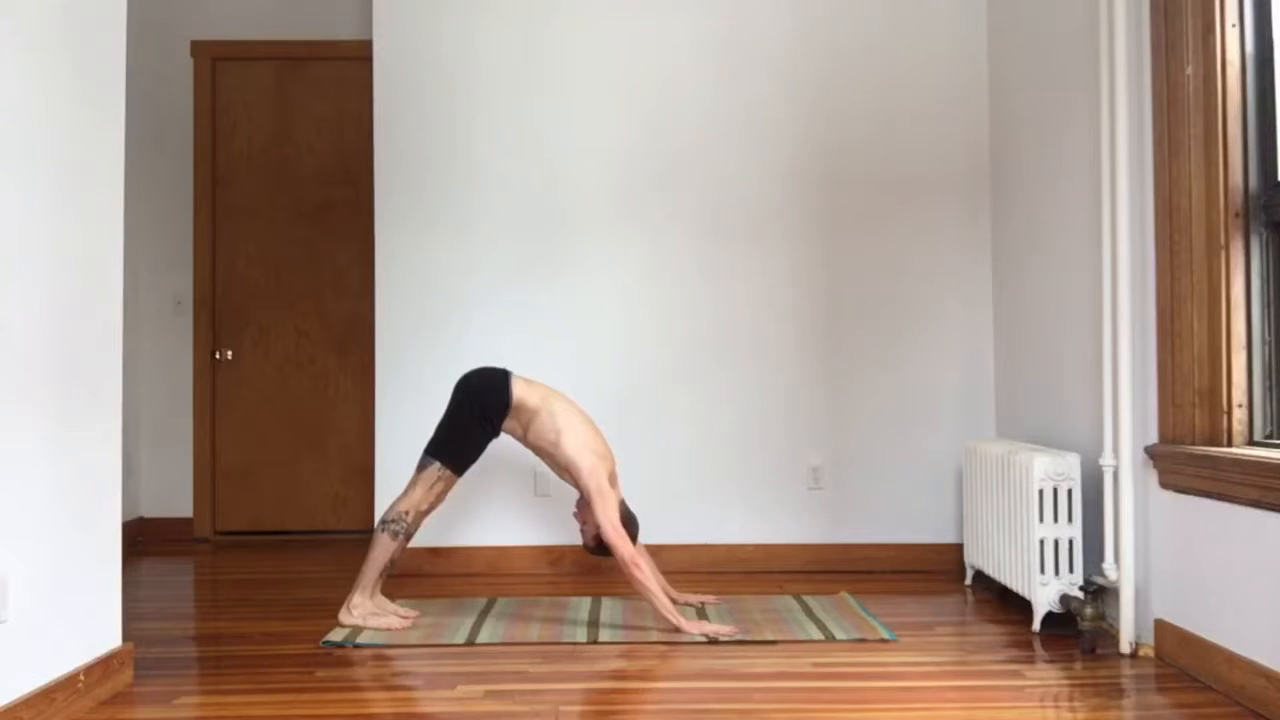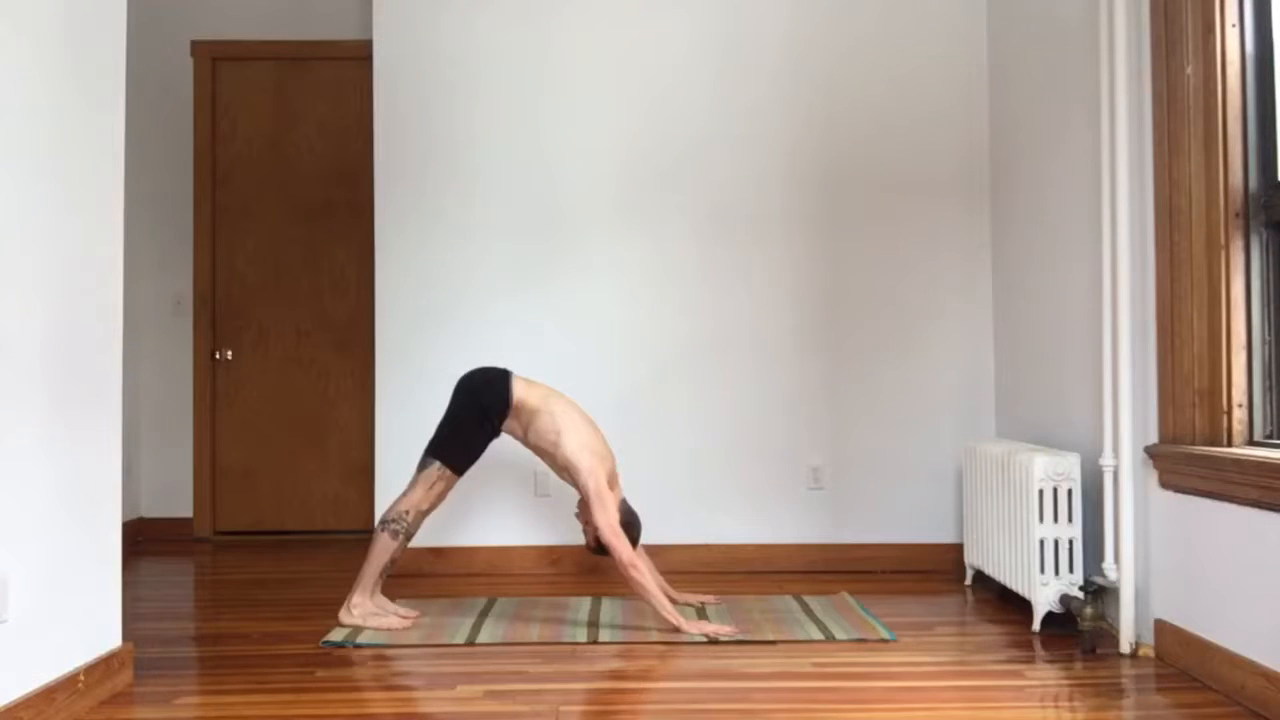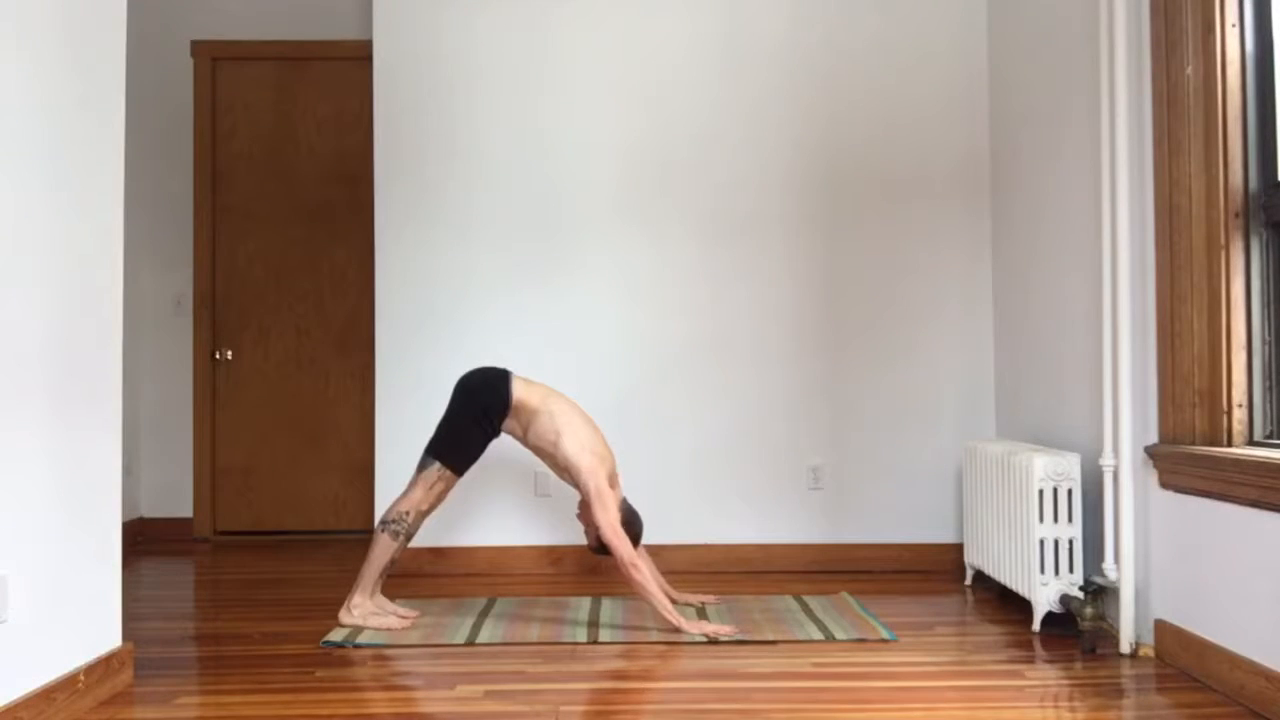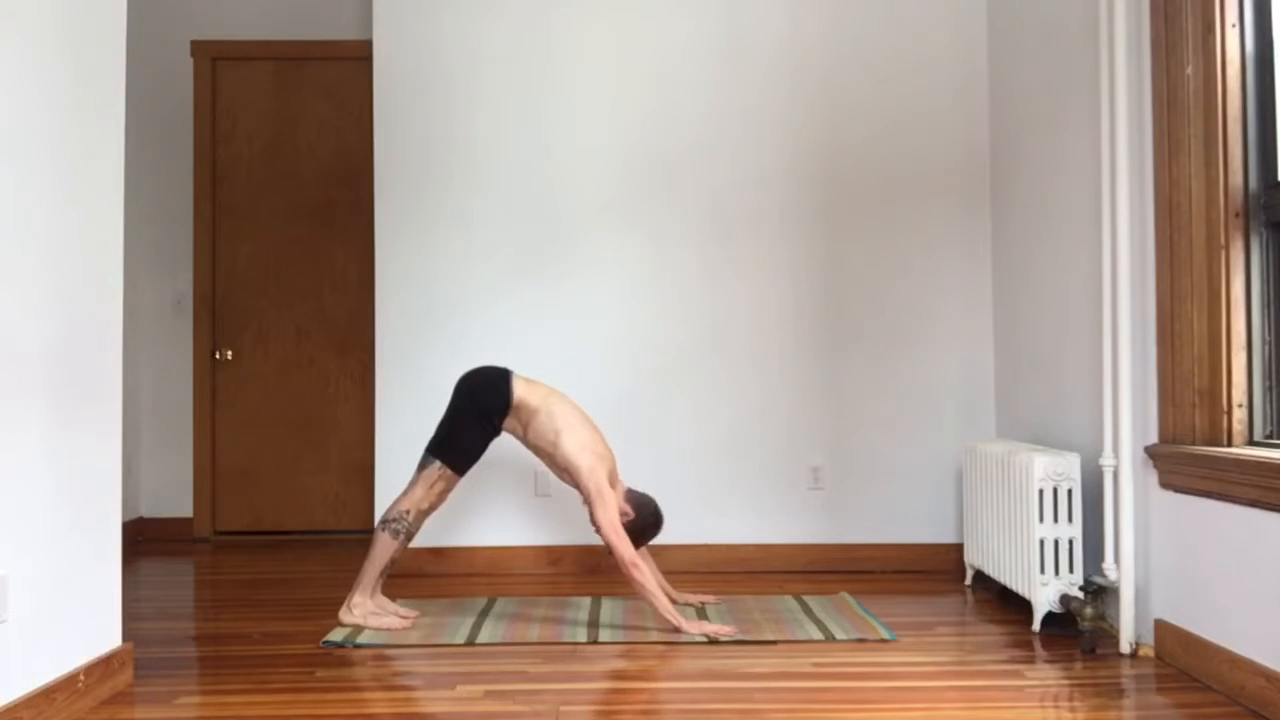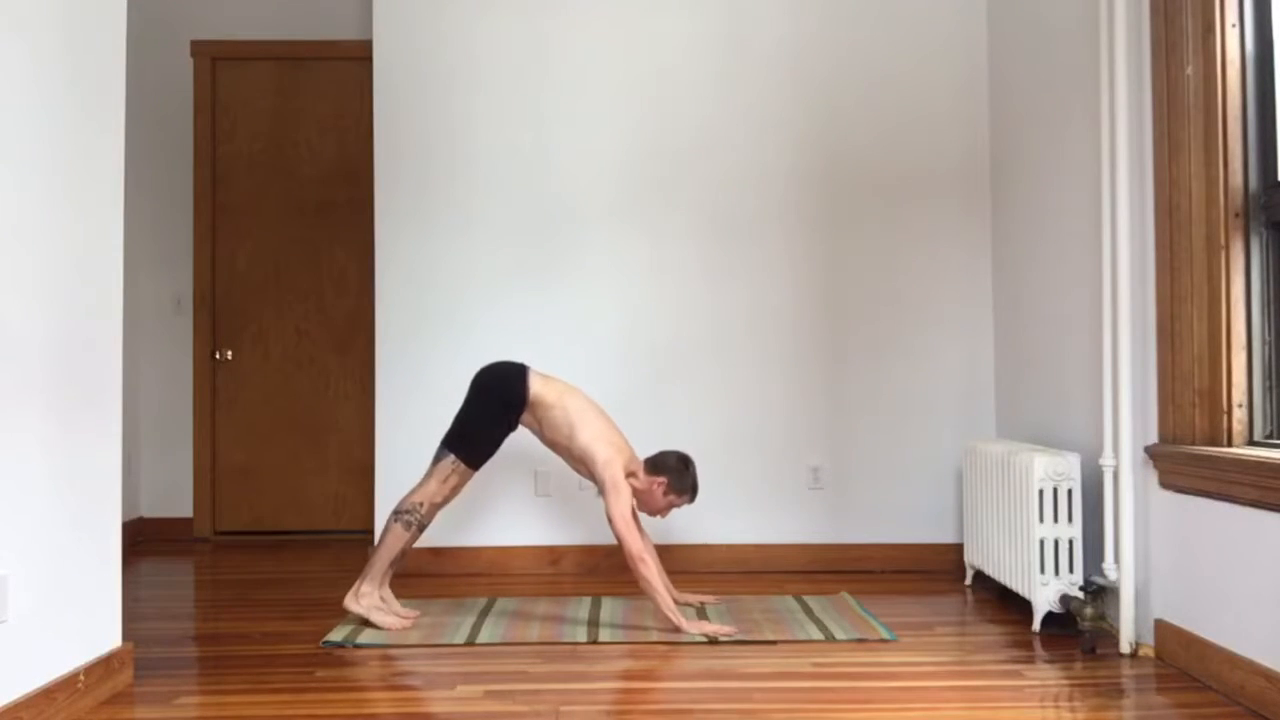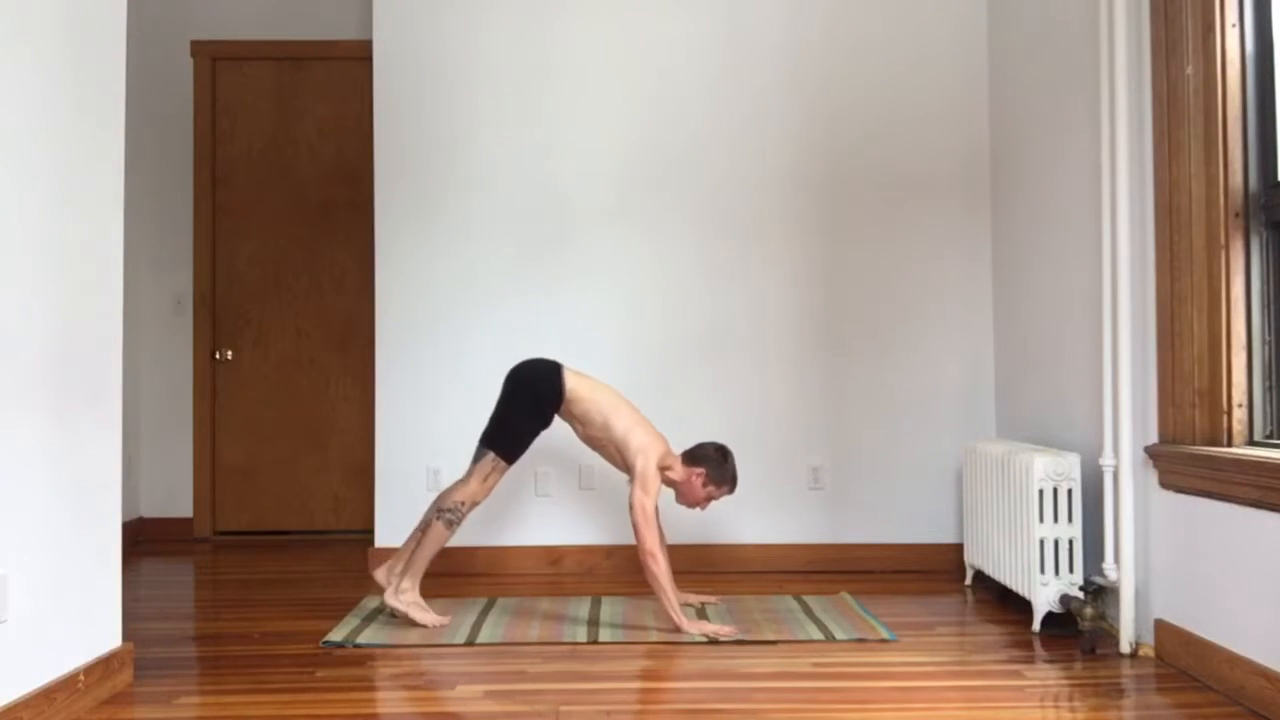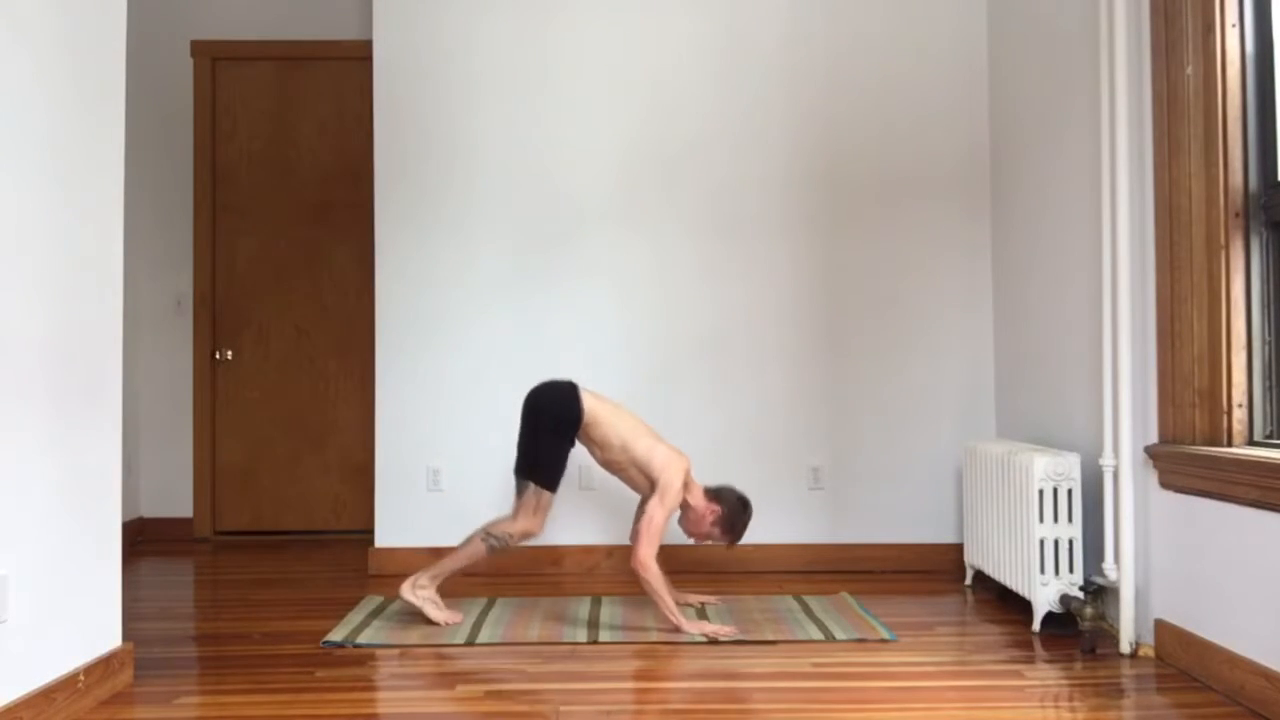
dt=0.7s
person 1, frame 1
left shoulder: (601, 477)
right shoulder: (596, 482)
left elbow: (633, 546)
right elbow: (630, 559)
left wrist: (674, 593)
right wrist: (681, 621)
left hip: (496, 400)
right hip: (487, 396)
left knee: (426, 497)
right knee: (421, 495)
left ankle: (372, 594)
right ankle: (357, 602)
person 1, frame 2
left shoulder: (603, 480)
right shoulder: (596, 483)
left elbow: (631, 549)
right elbow: (628, 561)
left wrist: (673, 594)
right wrist: (681, 622)
left hip: (497, 399)
right hip: (488, 397)
left knee: (426, 497)
right knee: (423, 495)
left ankle: (372, 594)
right ankle: (358, 602)
person 1, frame 3
left shoulder: (604, 478)
right shoulder: (597, 483)
left elbow: (633, 548)
right elbow: (629, 561)
left wrist: (672, 594)
right wrist: (681, 622)
left hip: (497, 400)
right hip: (488, 396)
left knee: (426, 497)
right knee: (423, 495)
left ankle: (372, 594)
right ankle: (358, 602)
person 1, frame 4
left shoulder: (607, 480)
right shoulder: (598, 484)
left elbow: (633, 548)
right elbow: (629, 561)
left wrist: (673, 594)
right wrist: (680, 622)
left hip: (497, 398)
right hip: (489, 396)
left knee: (427, 497)
right knee: (423, 495)
left ankle: (372, 593)
right ankle: (358, 602)
person 1, frame 5
left shoulder: (628, 466)
right shoulder: (614, 469)
left elbow: (640, 539)
right elbow: (635, 554)
left wrist: (674, 594)
right wrist: (681, 621)
left hip: (513, 393)
right hip: (504, 389)
left knee: (441, 492)
right knee: (436, 489)
left ankle: (379, 586)
right ankle: (364, 591)
person 1, frame 6
left shoulder: (657, 457)
right shoulder: (649, 462)
left elbow: (655, 535)
right elbow: (649, 550)
left wrist: (674, 594)
right wrist: (682, 621)
left hip: (545, 386)
right hip: (539, 385)
left knee: (472, 484)
right knee: (475, 488)
left ankle: (396, 568)
right ankle: (405, 587)
person 1, frame 7
left shoulder: (666, 479)
right shoulder: (674, 481)
left elbow: (641, 538)
right elbow: (643, 559)
left wrist: (673, 592)
right wrist: (682, 621)
left hip: (561, 406)
right hip: (557, 407)
left knee: (528, 521)
right knee: (528, 523)
left ankle: (425, 584)
right ankle: (423, 584)
